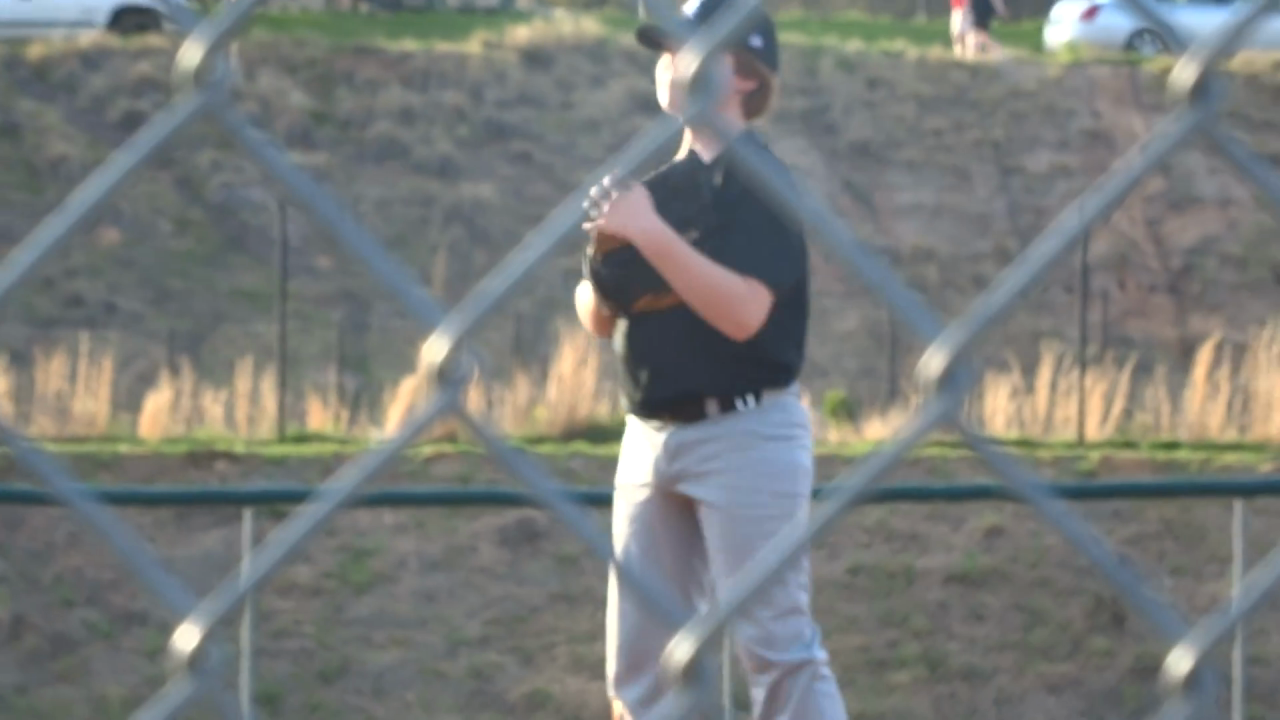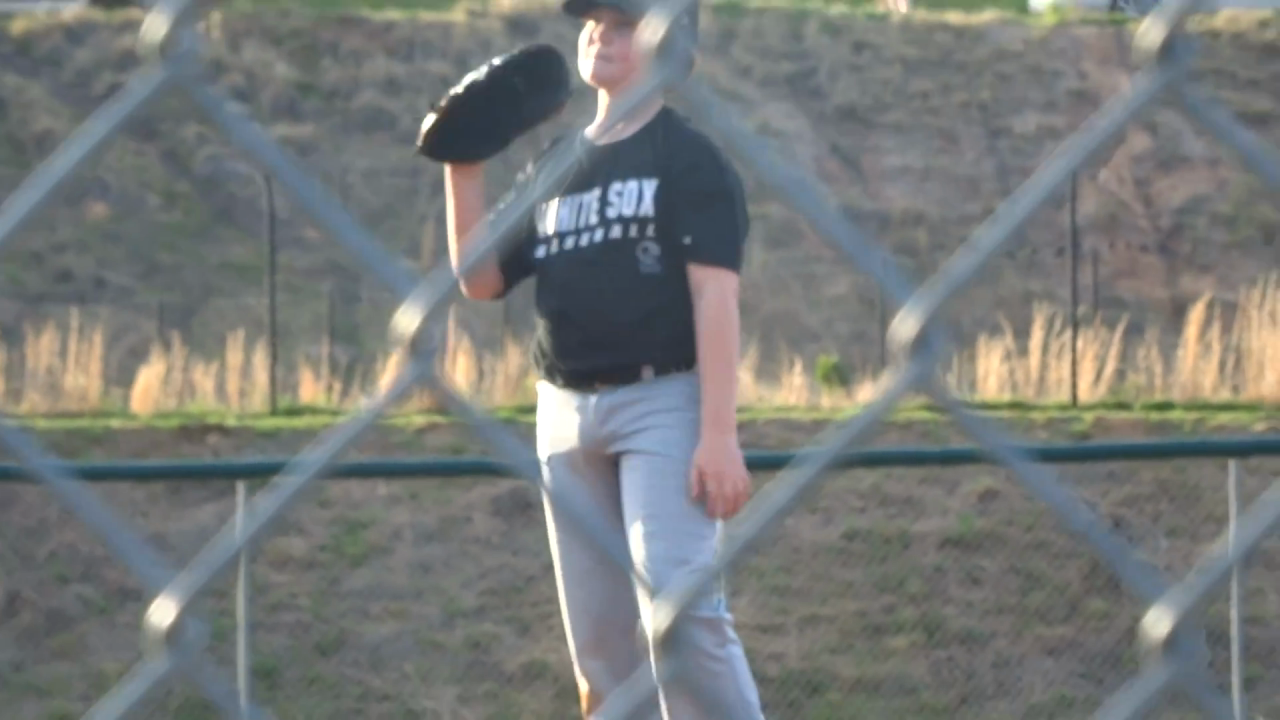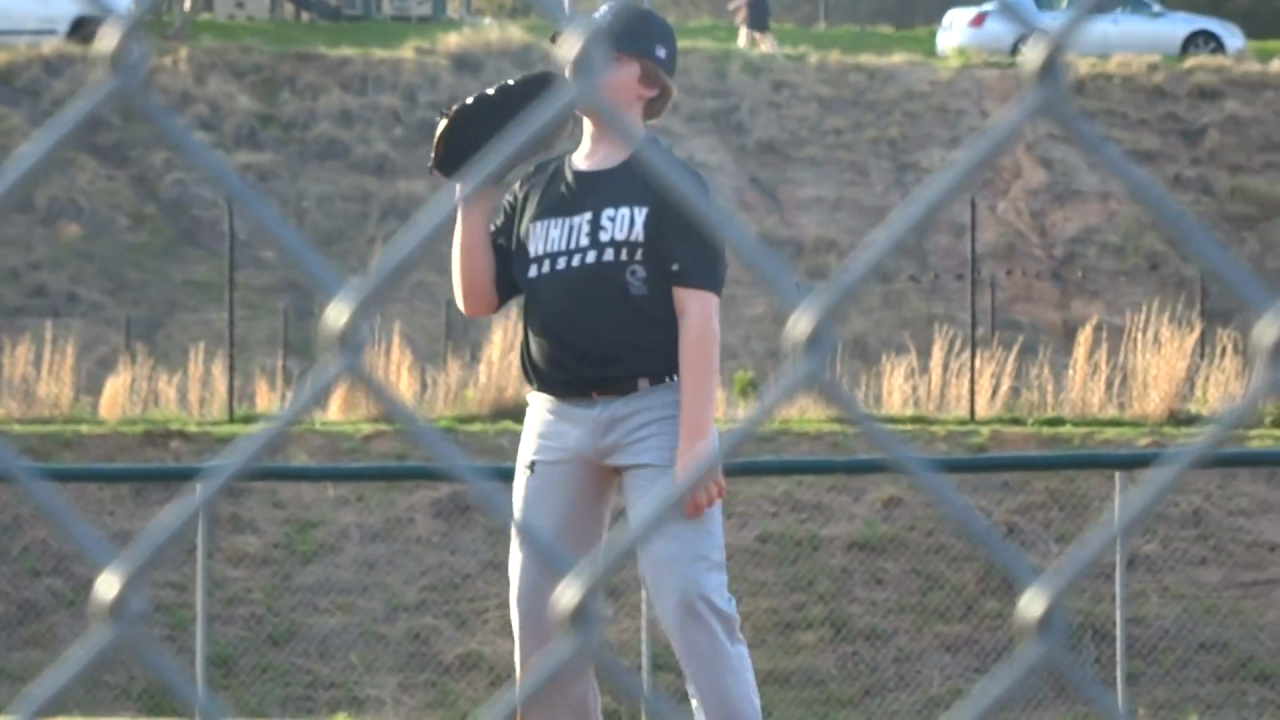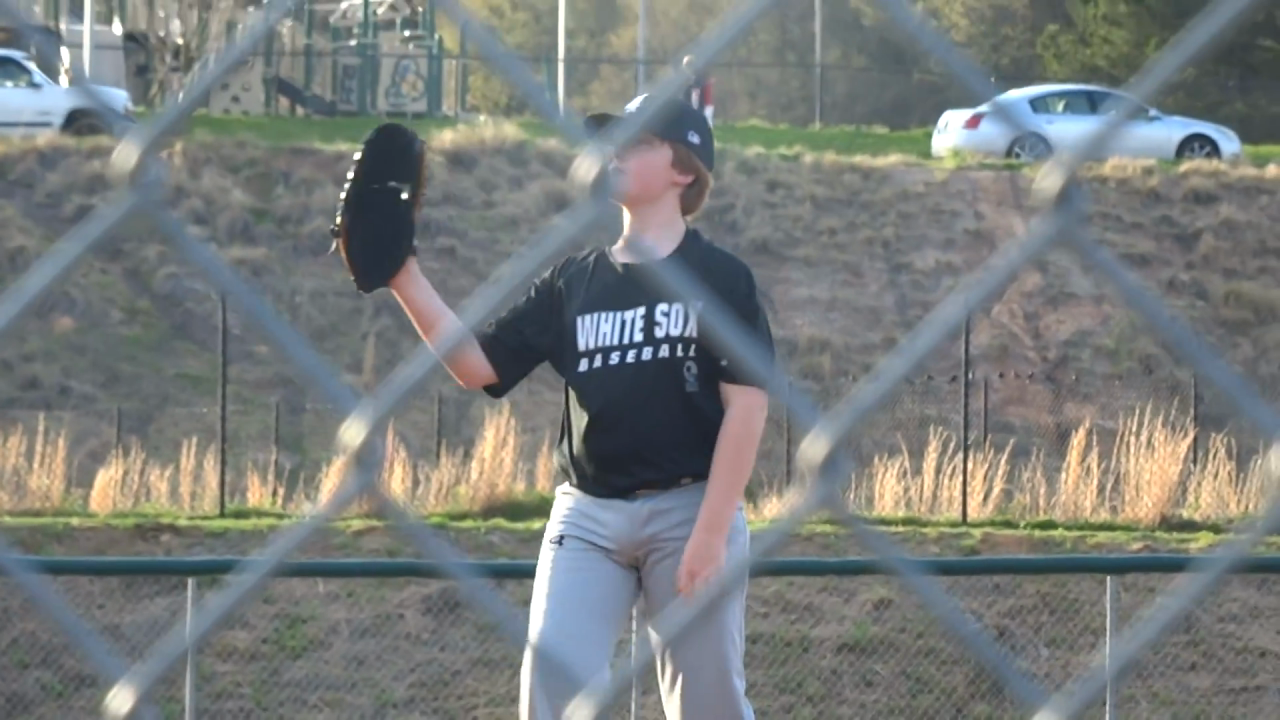
dt=0.7s
person 1, frame 1
left shoulder: (755, 181)
right shoulder: (654, 184)
left elbow: (743, 313)
right elbow: (596, 316)
left wrist: (646, 233)
left hip: (747, 432)
right hip: (650, 438)
left knee: (776, 644)
right knee: (643, 650)
person 1, frame 2
left shoulder: (689, 156)
left elbow: (716, 298)
right elbow: (480, 280)
left wrist: (719, 434)
right wrist: (463, 173)
left hip: (664, 402)
right hip: (566, 412)
left knee: (682, 608)
right knee: (598, 626)
person 1, frame 3
left shoulder: (672, 184)
right shoulder: (534, 187)
left elbow: (699, 314)
right elbow: (476, 299)
left wrist: (695, 438)
right wrist: (472, 192)
left hip: (653, 411)
right hip: (556, 419)
left knee: (693, 596)
right knee: (539, 611)
person 1, frame 4
left shoulder: (721, 276)
right shoulder: (570, 281)
left elbow: (748, 406)
right elbow: (476, 365)
left wrist: (711, 532)
right wrist: (401, 271)
left hip: (692, 509)
right hip: (588, 513)
